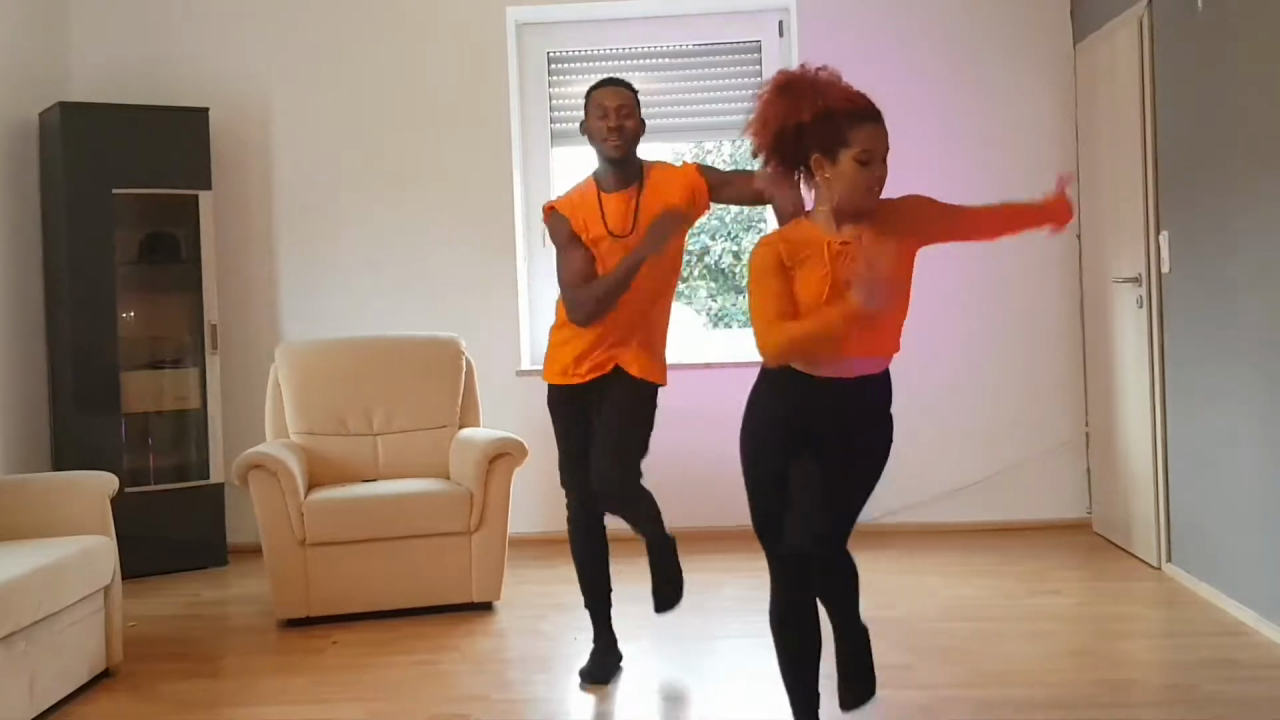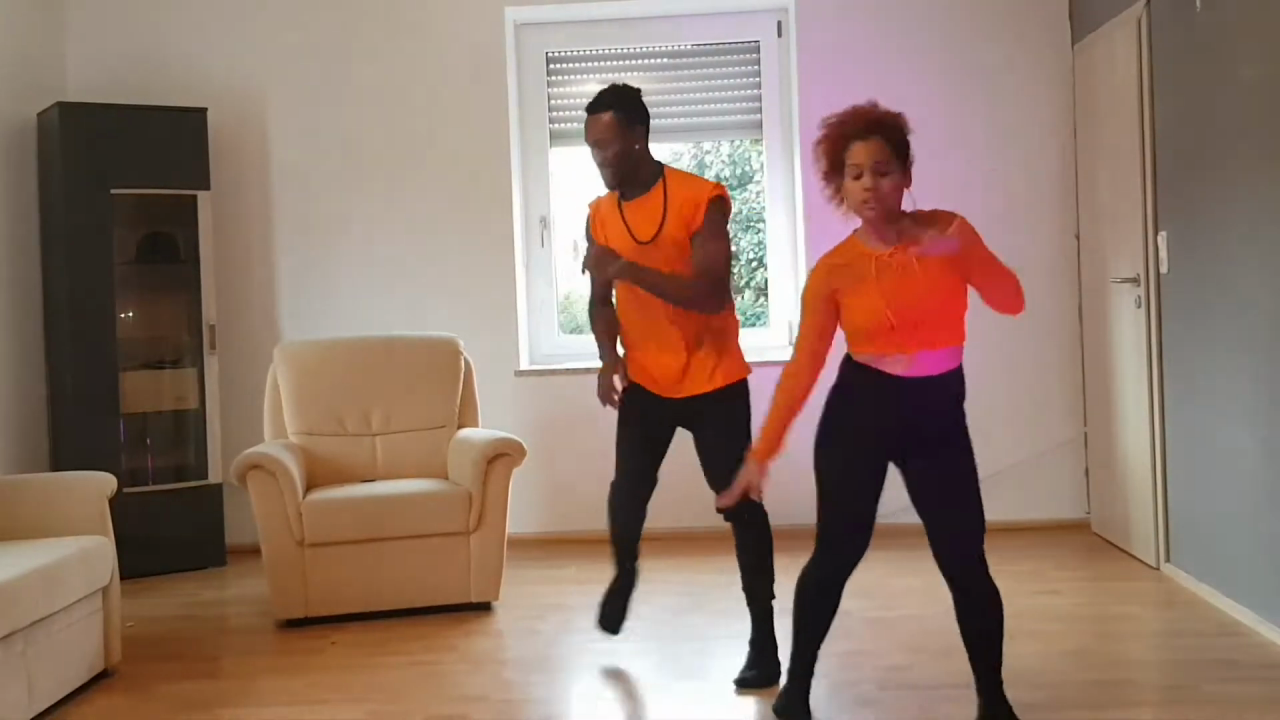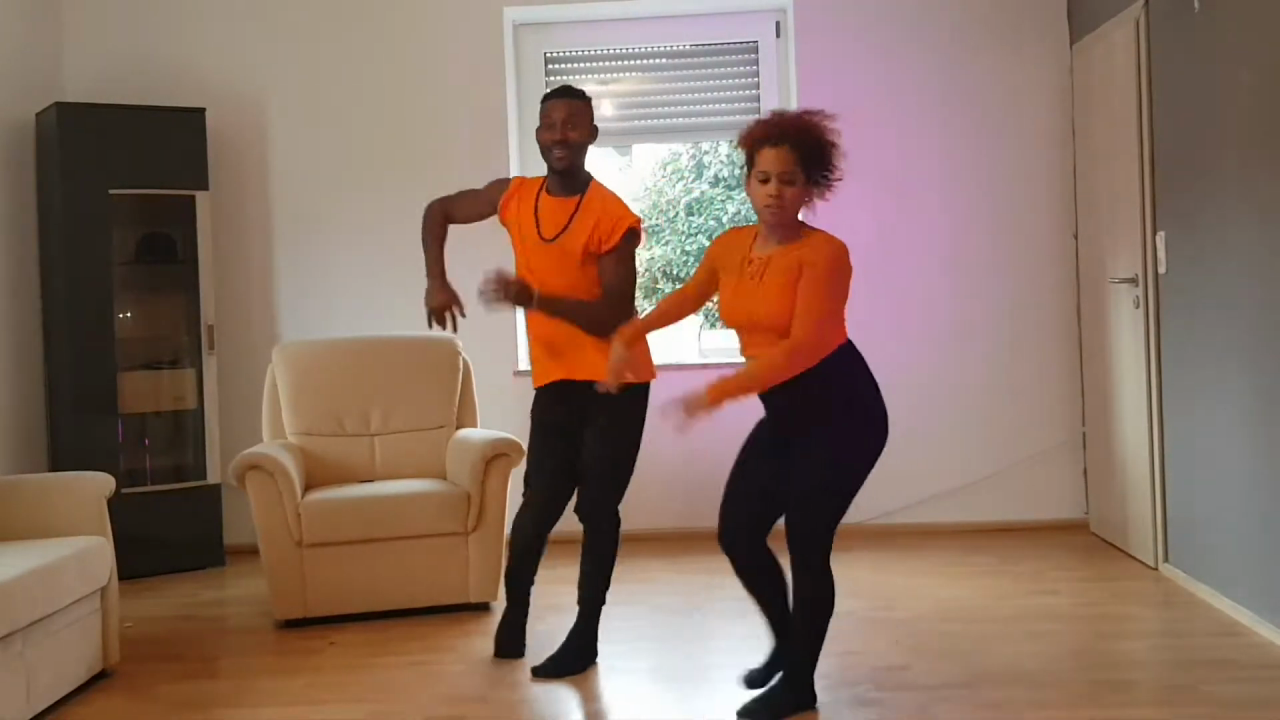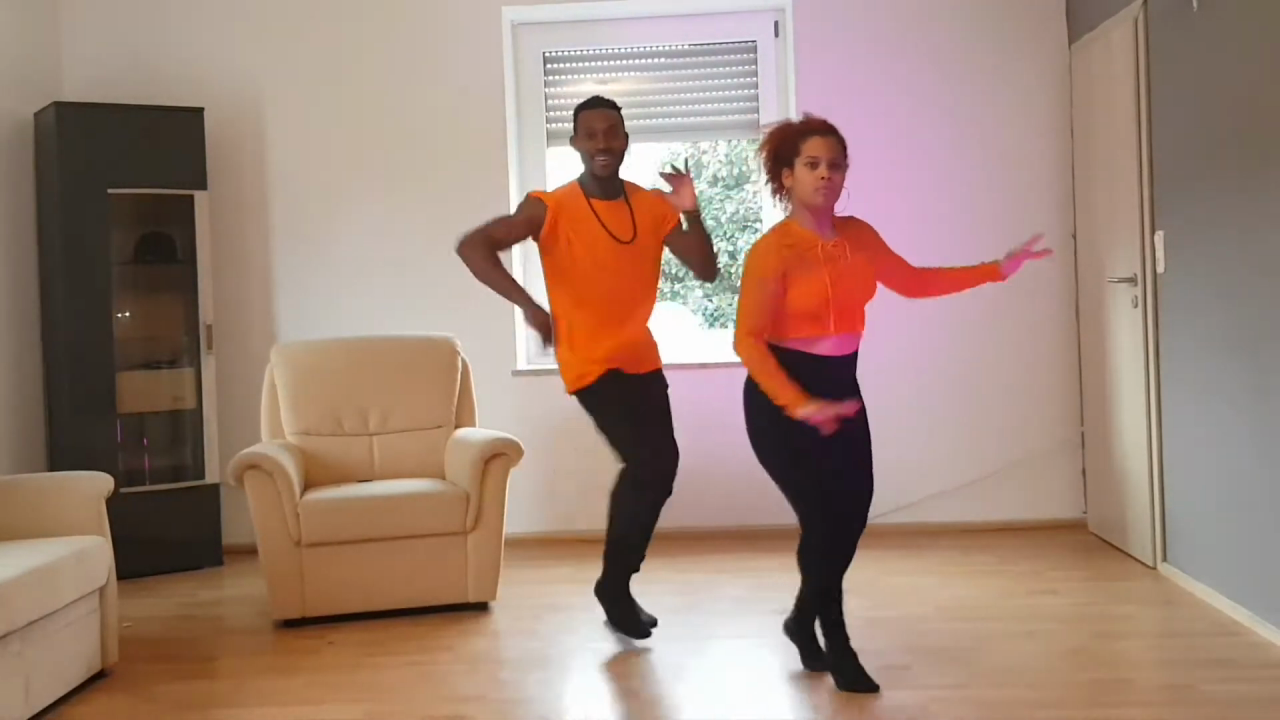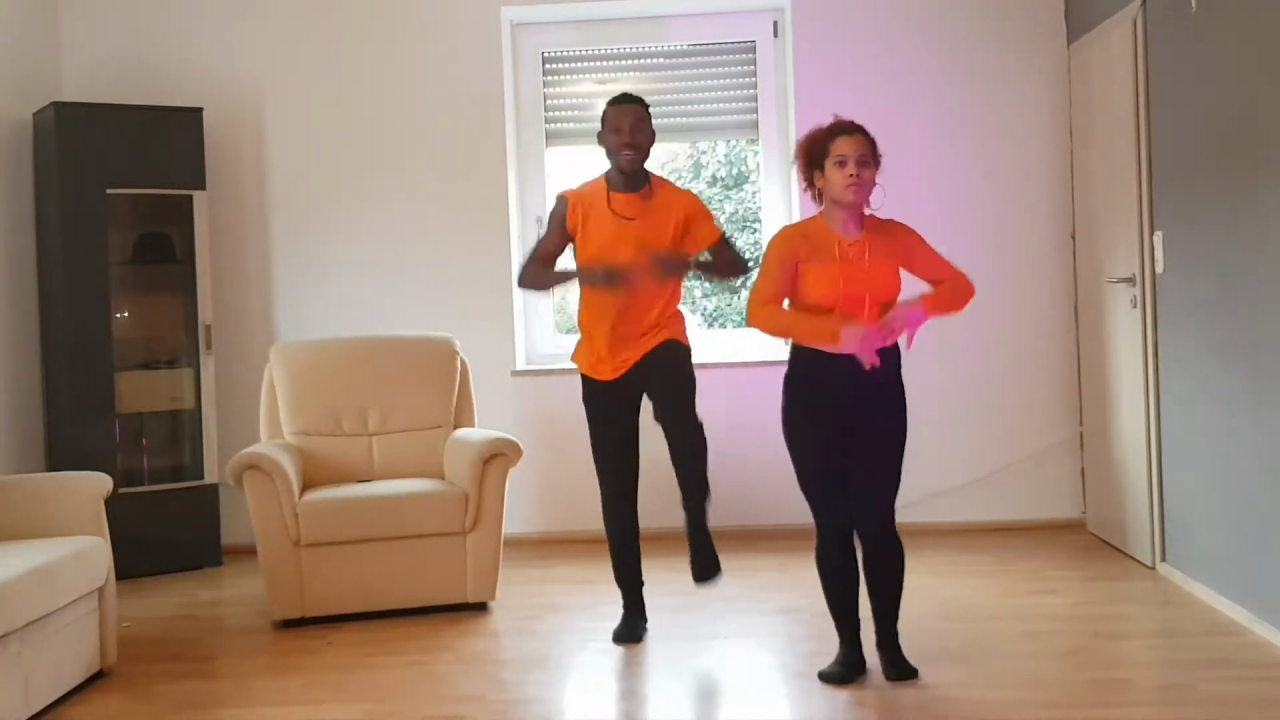
dt=1s
person 1, frame 1
left shoulder: (902, 220)
right shoulder: (775, 250)
left elbow: (979, 220)
right elbow: (774, 345)
left wrist: (1051, 210)
right wrist: (855, 307)
left hip: (861, 415)
right hip: (784, 415)
left knee: (810, 542)
right knee: (789, 578)
left ankle: (850, 633)
person 1, frame 2
left shoulder: (947, 229)
right shoulder: (834, 269)
left elbow: (1010, 301)
right elbow: (802, 367)
left wrist: (959, 250)
right wrist: (760, 456)
left hip: (940, 418)
right hip: (861, 415)
left knee: (965, 563)
right knee: (836, 555)
person 1, frame 3
left shoulder: (826, 254)
right shoulder: (730, 247)
left elbow: (802, 348)
right elbow: (683, 301)
left wrist: (718, 392)
right wrist: (628, 333)
left hip: (844, 411)
right hip: (787, 415)
left knee: (806, 545)
right knee: (738, 533)
right ankle: (788, 644)
person 1, frame 4
left shoulder: (858, 236)
right shoulder: (771, 249)
left elbow: (910, 281)
right elbow: (748, 340)
left wrist: (996, 270)
right wrist: (800, 405)
left hip: (841, 390)
right hip: (782, 399)
left knee: (850, 519)
right knee: (824, 521)
left ankle: (806, 620)
right ankle: (835, 645)
person 1, frame 5
left shoulder: (895, 237)
right shoulder: (792, 240)
left elbow: (960, 287)
right elbow: (760, 312)
left wrist: (917, 308)
right wrist: (840, 329)
left hip: (880, 387)
right hip: (815, 390)
left knee: (875, 520)
right knee: (833, 521)
left ankle: (889, 642)
right ankle: (848, 645)
person 2, frame 1
left shoulder: (682, 183)
right shoulder: (564, 212)
left elbow: (771, 185)
right elbow: (583, 309)
right wrist: (643, 249)
left hip: (634, 365)
right hip: (571, 371)
left knee: (612, 481)
right knee: (582, 505)
left ankle: (659, 542)
right ankle: (604, 641)
person 2, frame 2
left shoulder: (704, 199)
right shoulder: (599, 215)
left elbow: (713, 297)
right elbow: (600, 299)
left wrist: (631, 268)
right wrist: (610, 356)
left hip: (717, 375)
right hip: (644, 379)
left knee: (740, 501)
right knee: (628, 493)
left ankle: (764, 639)
right ankle: (624, 573)
person 2, frame 3
left shoulder: (615, 219)
right shoulder: (512, 196)
left elbow: (612, 320)
right elbow: (437, 211)
left wrist: (532, 298)
right wrist: (436, 280)
left hip: (618, 377)
right hip: (556, 375)
left knee: (598, 502)
right knee: (542, 499)
left ankle: (584, 633)
right ankle: (516, 608)
person 2, frame 4
left shoulder: (656, 206)
right shoulder: (550, 208)
left elbow: (707, 272)
right elbow: (471, 247)
left wrist: (692, 214)
right wrist: (528, 303)
left hip: (644, 362)
right hip: (596, 365)
left knee: (658, 471)
right knee: (652, 464)
left ankle: (618, 584)
right ankle: (614, 586)
person 2, frame 5
left shoulder: (682, 204)
right shoulder: (573, 204)
left elbow: (735, 265)
right elbow: (529, 276)
left wrist: (685, 262)
right wrist: (583, 271)
left hip: (660, 347)
right hip: (600, 362)
left knee: (684, 424)
right knee: (616, 488)
left ankle: (697, 526)
right ankle: (631, 604)
